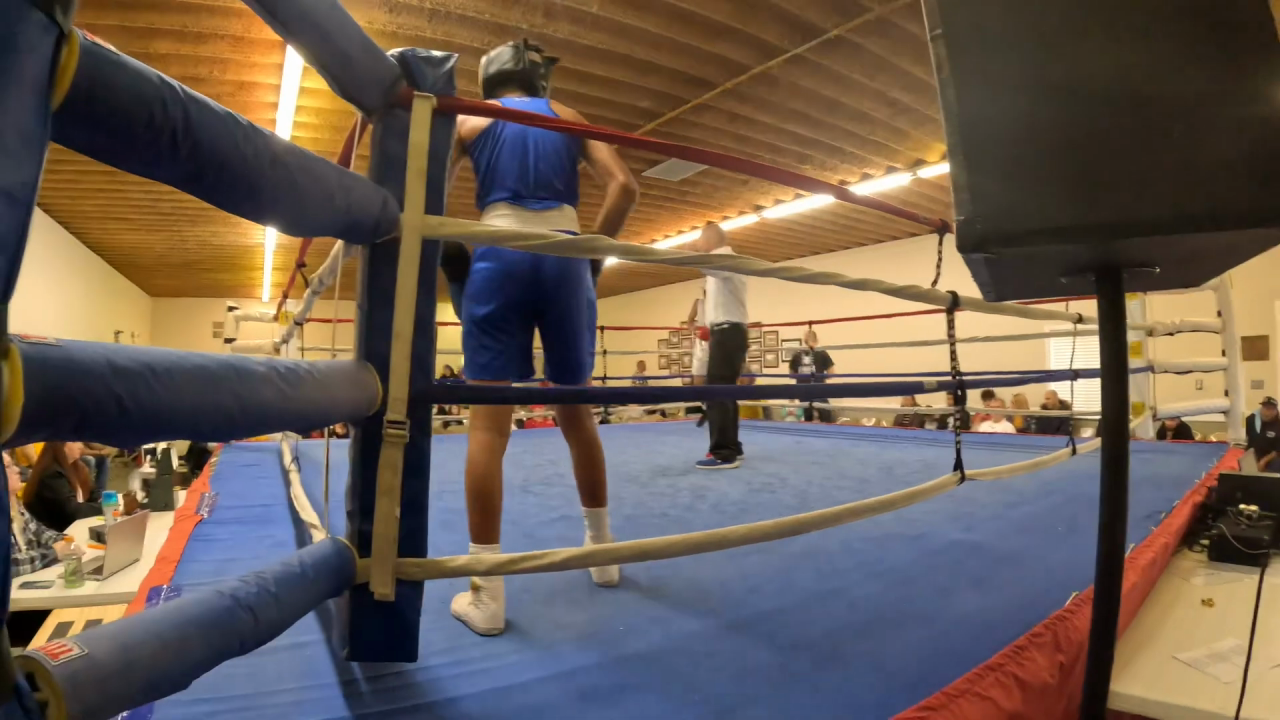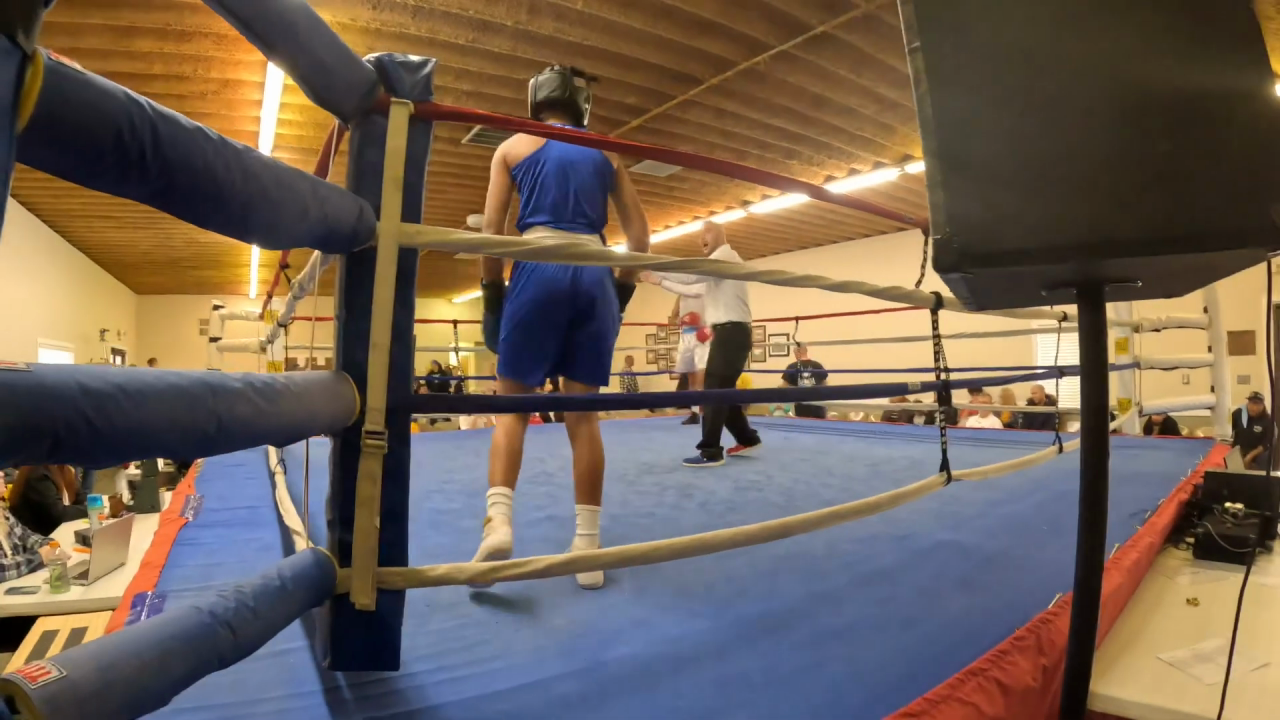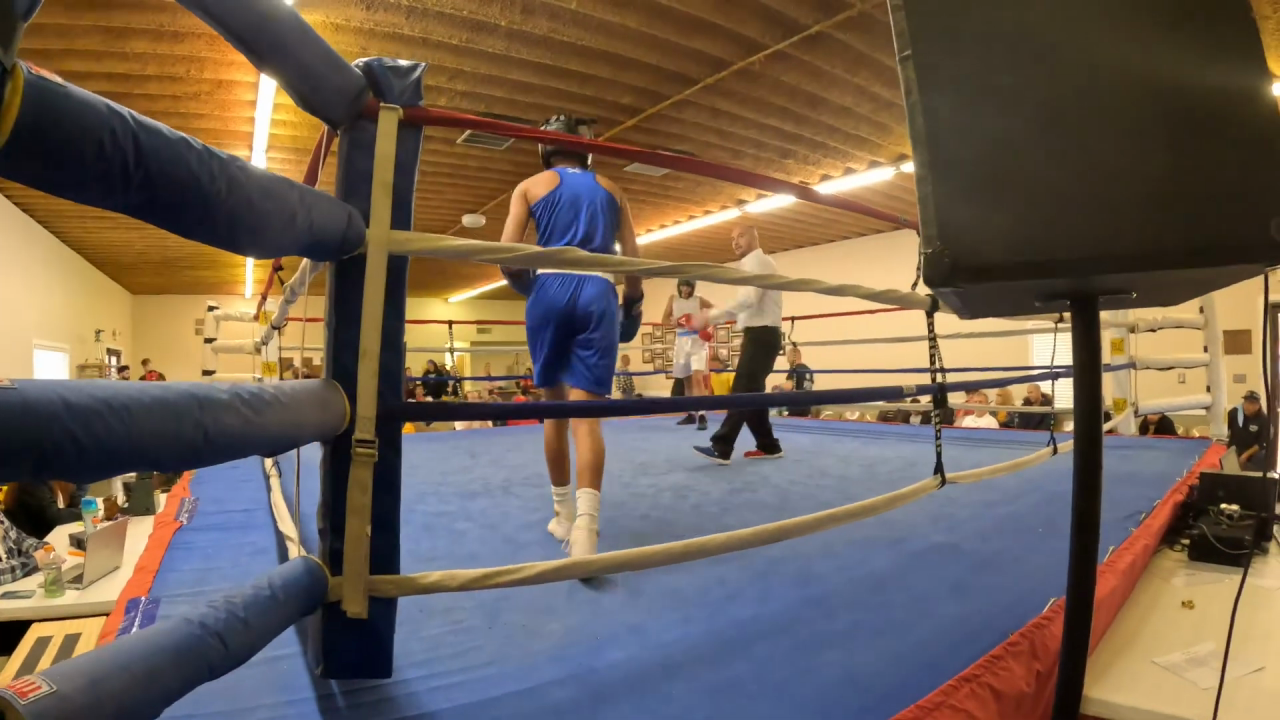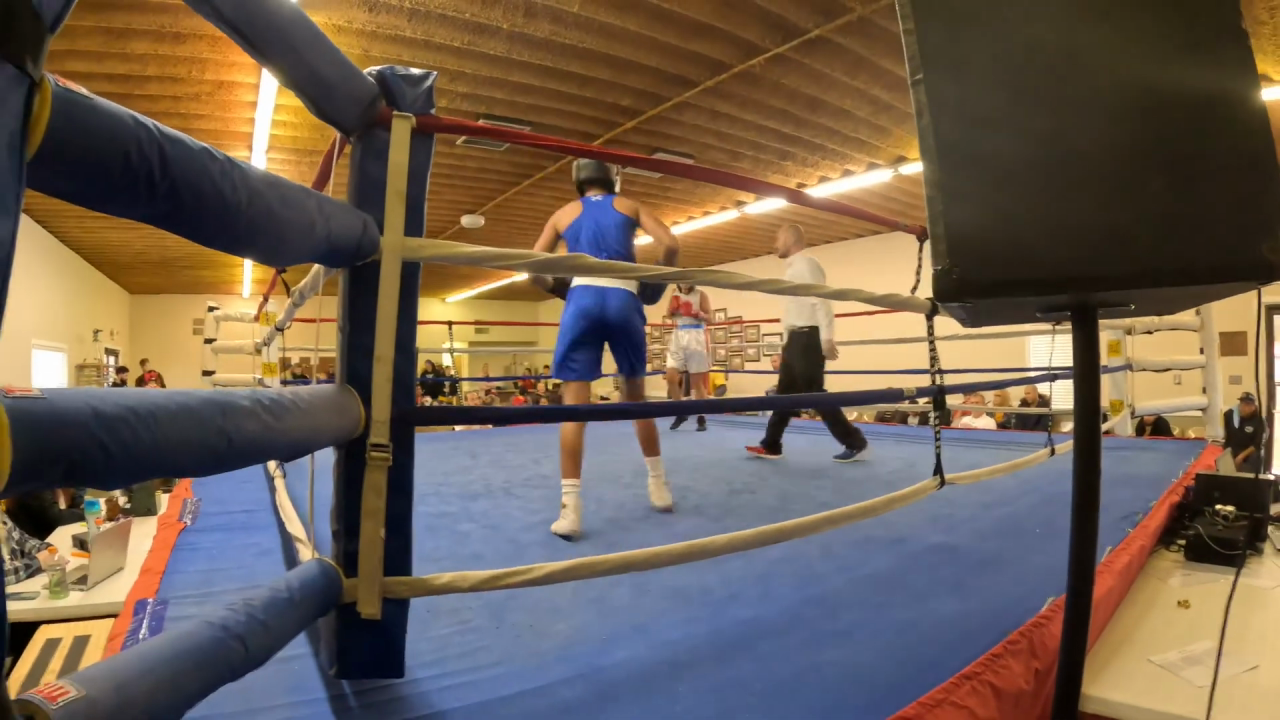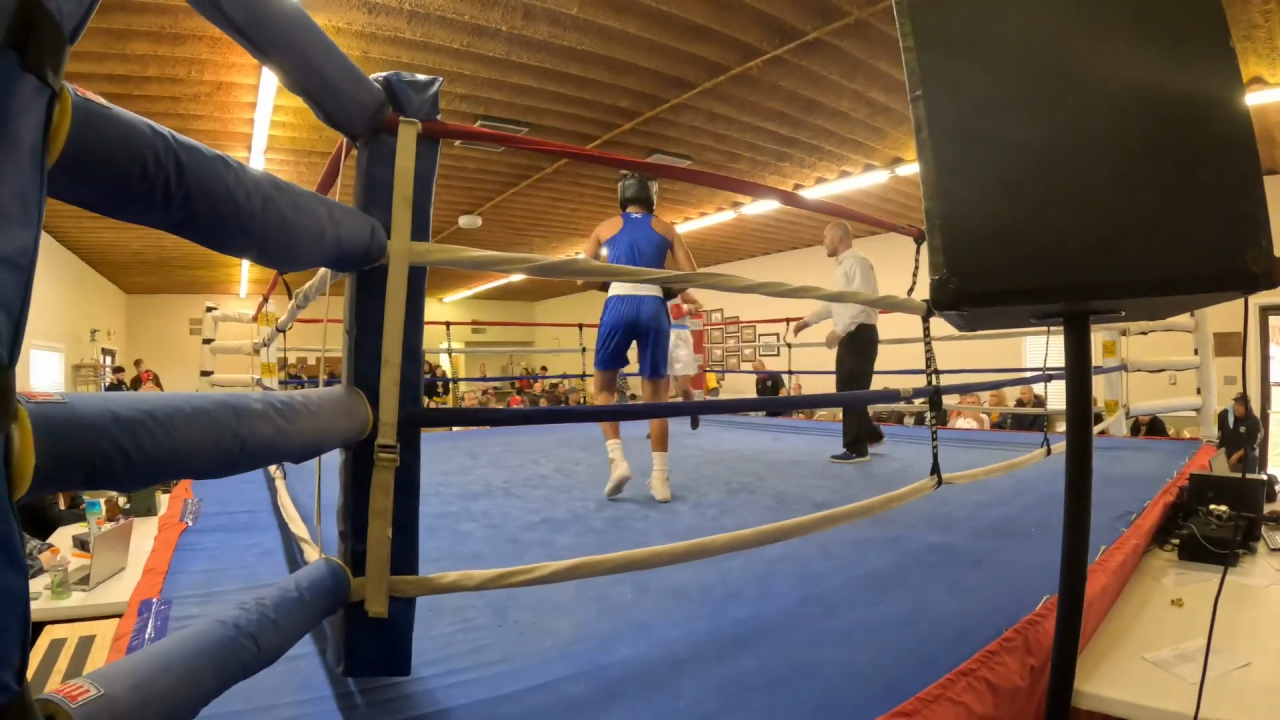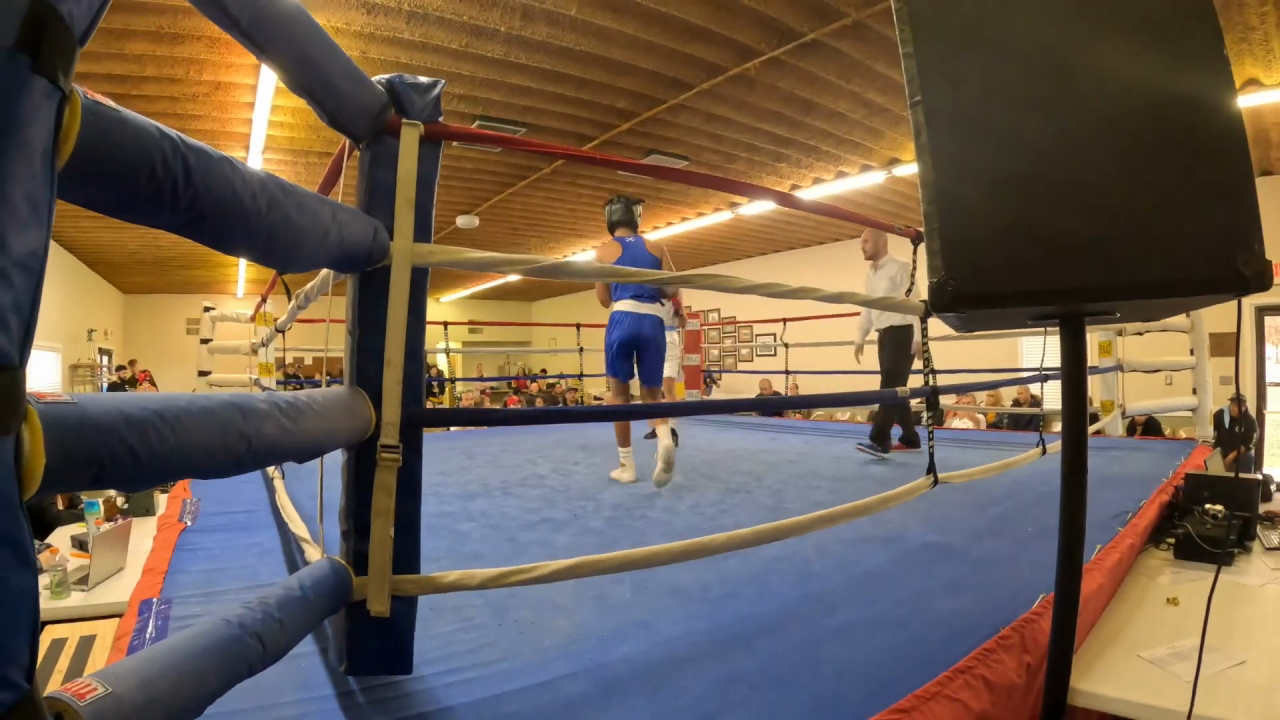
dt=0.4s
person 1, frame 1
left shoulder: (470, 119)
right shoulder: (567, 117)
right elbow: (625, 185)
left hip: (501, 255)
right hip: (563, 255)
left knee: (488, 422)
right knee: (576, 414)
left ankle: (486, 591)
right ankle: (602, 552)
person 1, frame 2
left shoulder: (513, 147)
right shoulder: (604, 152)
left elbow: (493, 229)
right elbow: (638, 234)
left wrist: (493, 295)
right wrist: (622, 292)
left hip: (538, 270)
right hip: (593, 275)
left knee: (512, 404)
right knee: (582, 417)
left ankle: (498, 521)
right ankle: (588, 550)
person 1, frame 3
left shoulder: (530, 187)
right shoulder: (610, 189)
right elbow: (632, 257)
left wrist: (524, 284)
right wrist: (632, 303)
left hip: (551, 290)
right hip: (598, 293)
left knee: (555, 409)
right knee: (586, 414)
left ankle: (564, 514)
right ankle: (584, 530)
person 1, frame 4
left shoulder: (564, 215)
right shoulder: (630, 207)
right elbow: (670, 244)
left wrist: (558, 286)
left hip: (582, 300)
right hip: (623, 300)
left knee: (574, 406)
right knee: (635, 397)
left ankle: (570, 509)
right ankle: (658, 486)
person 1, frame 5
left shoulder: (605, 227)
right shoulder: (666, 229)
right elbow: (690, 277)
left hip: (618, 304)
right hip: (653, 307)
left knee: (604, 387)
right knee: (655, 395)
left ankle: (617, 459)
right ankle: (660, 479)
person 1, frame 6
left shoulder: (604, 251)
right shoulder: (655, 249)
left elbow: (604, 300)
right elbow: (673, 290)
left hip: (622, 320)
right hip: (652, 322)
left knee: (620, 395)
right knee: (650, 397)
left ankle: (627, 466)
right ankle: (665, 440)
person 2, frame 1
left shoulder: (723, 258)
left elbow: (713, 266)
left hip: (726, 332)
right hip: (729, 333)
left ankle: (724, 453)
right ankle: (731, 447)
person 2, frame 2
left shoulder: (725, 258)
right shoulder: (718, 262)
left elbow: (690, 277)
right elbow: (694, 288)
right wrist: (660, 281)
left hip: (731, 332)
right hip: (730, 333)
left knee: (714, 391)
right knee: (723, 390)
left ankle: (711, 452)
right ankle: (747, 438)
person 2, frame 3
left shoulder: (759, 262)
right shoulder: (751, 265)
left elbow: (748, 299)
right elbow: (743, 303)
left wrist: (712, 316)
right wrist: (712, 317)
left hip: (762, 335)
right hip: (757, 336)
left knee: (742, 392)
right knee: (752, 394)
left ankle: (721, 447)
right ankle: (768, 446)
person 2, frame 4
left shoulder: (806, 264)
right shoulder: (794, 267)
left elbow: (820, 301)
left wrist: (827, 337)
left hip: (807, 337)
right hip: (797, 338)
left knee: (813, 393)
right knee: (785, 392)
left ankle: (854, 442)
right ankle: (770, 445)
person 2, frame 5
left shoulder: (858, 263)
right shoulder: (843, 265)
left elbow: (862, 303)
right elbow: (833, 304)
left wrist: (839, 330)
right wrist: (808, 320)
left hip: (859, 334)
right hip: (848, 335)
left knee: (853, 391)
right knee: (847, 390)
left ankle: (856, 448)
right ankle: (871, 435)
person 2, frame 6
left shoulder: (900, 268)
right shoulder: (870, 274)
right elbow: (868, 310)
left wrist: (918, 338)
right wrist: (860, 339)
left hip: (900, 334)
right hip: (884, 336)
left knee: (890, 387)
right knee: (895, 389)
left ankle: (880, 442)
right ankle: (910, 439)
